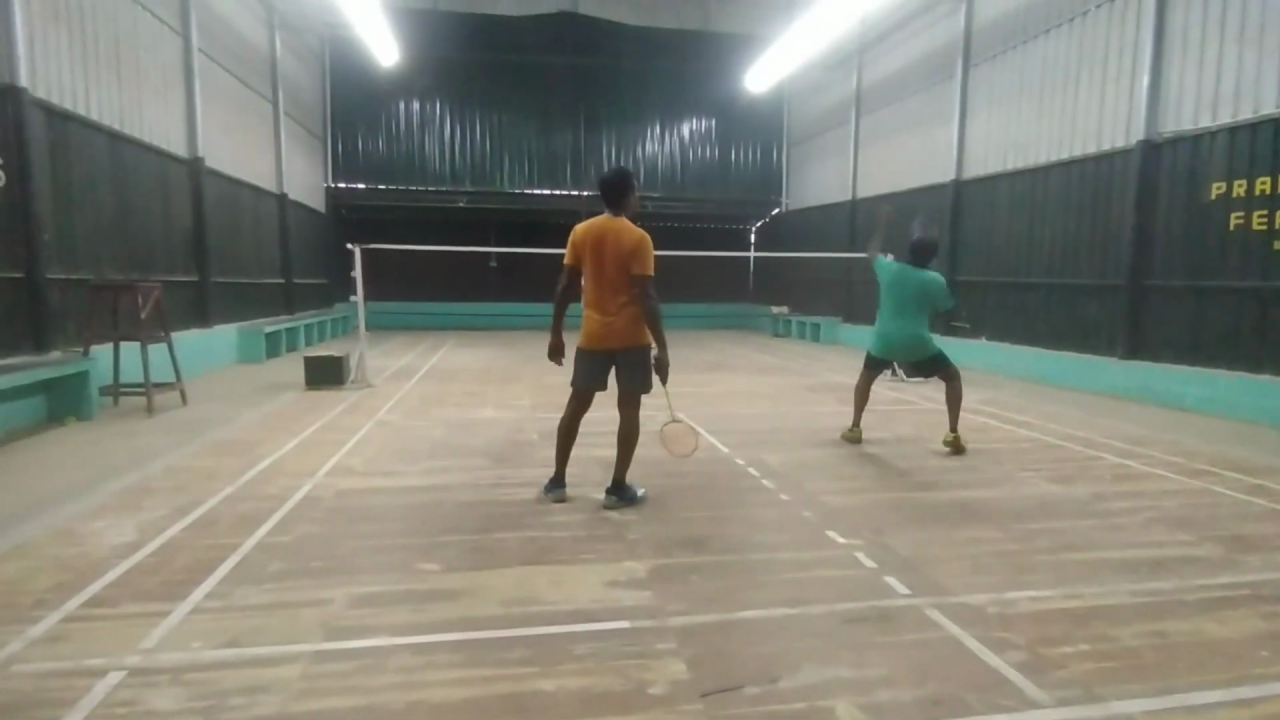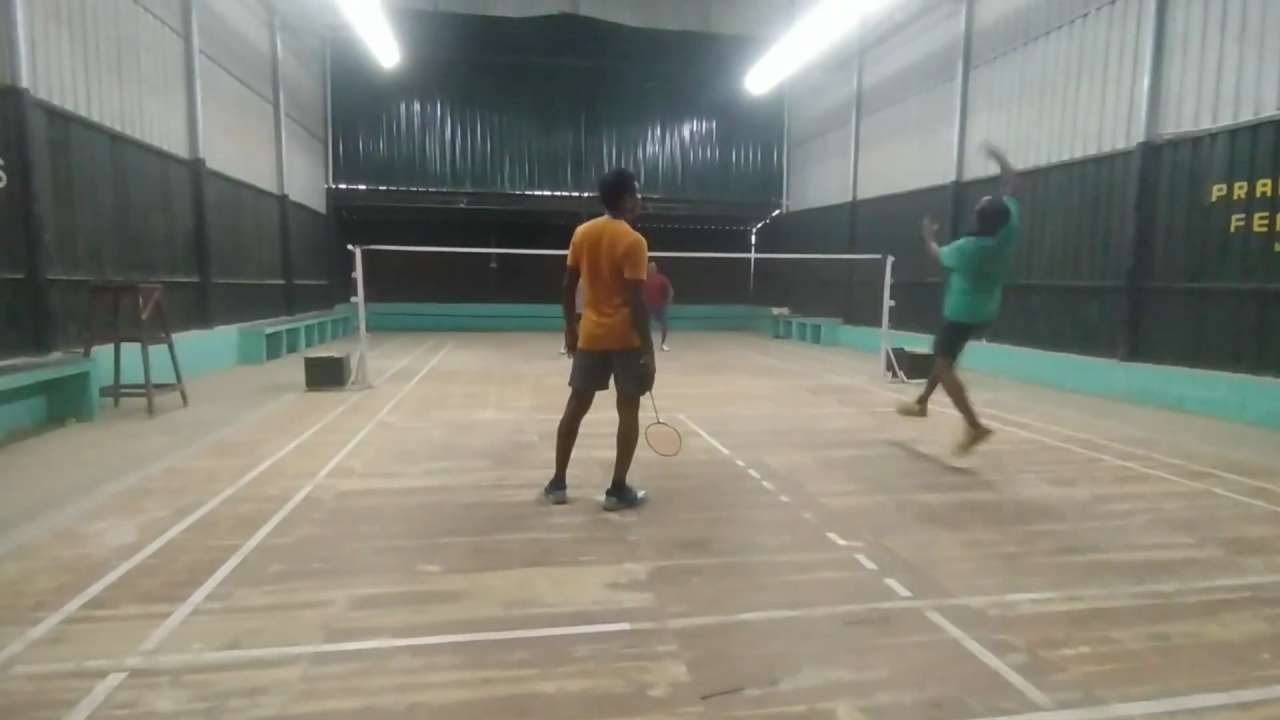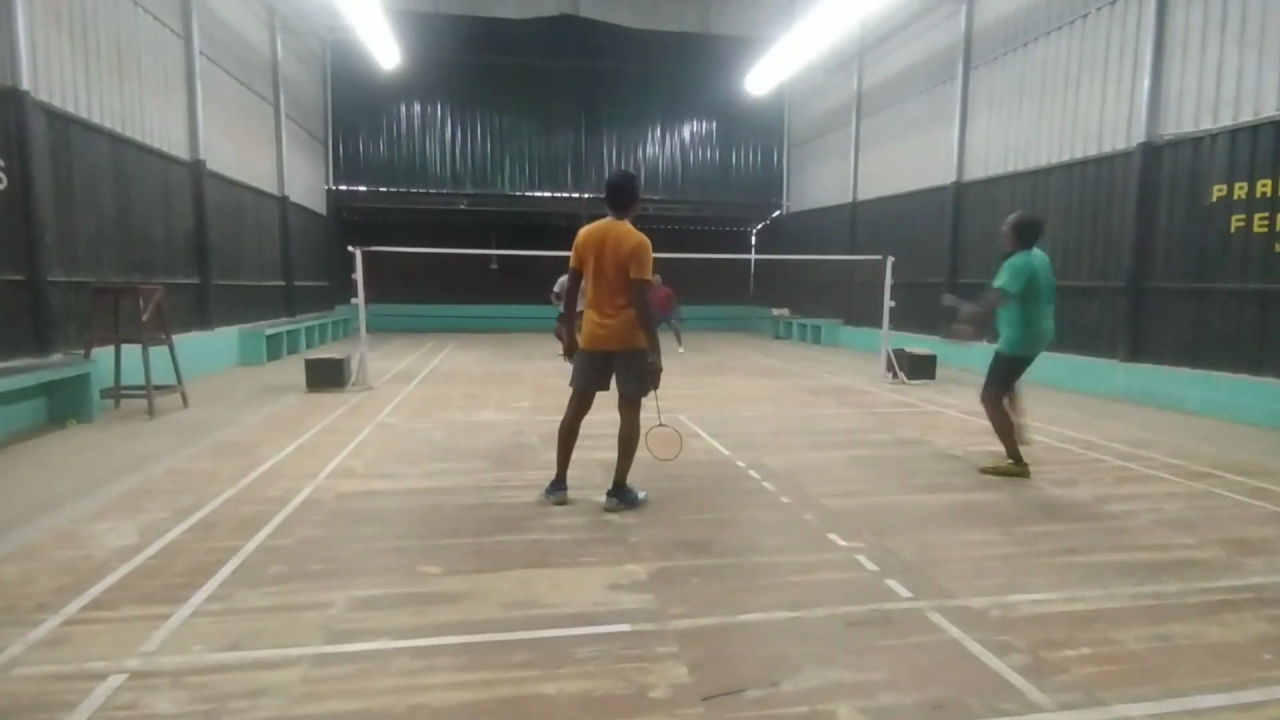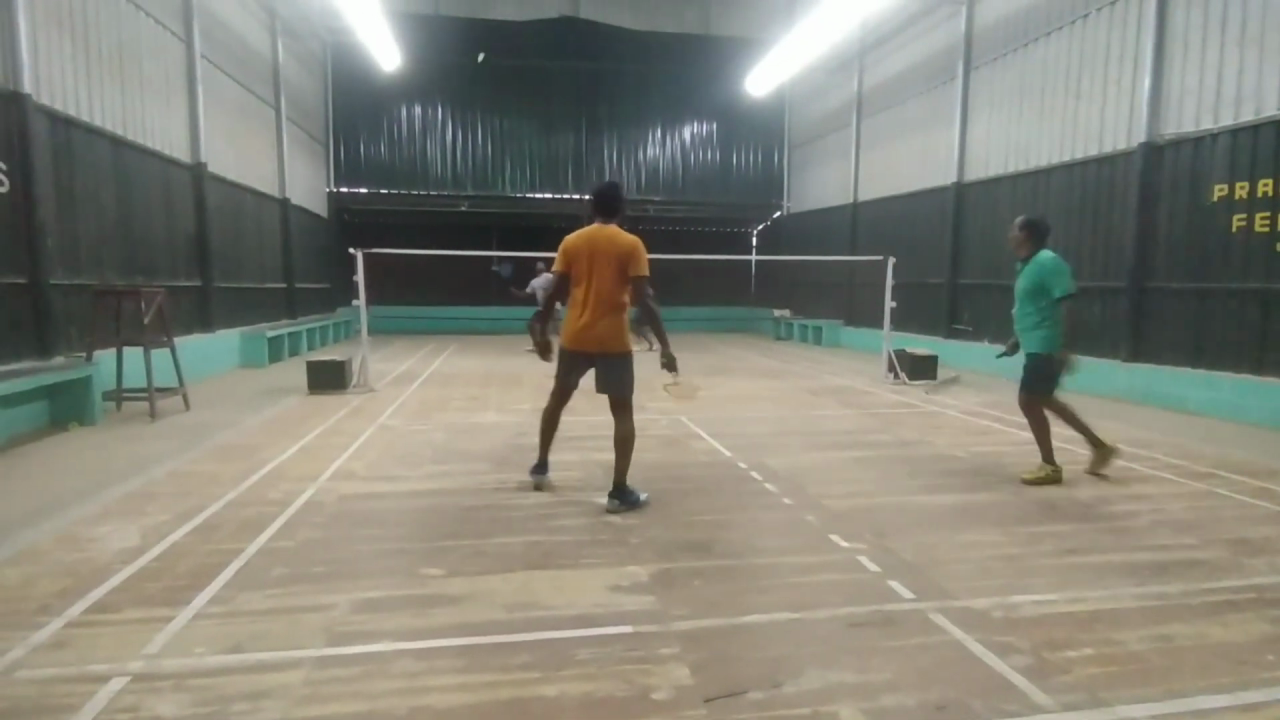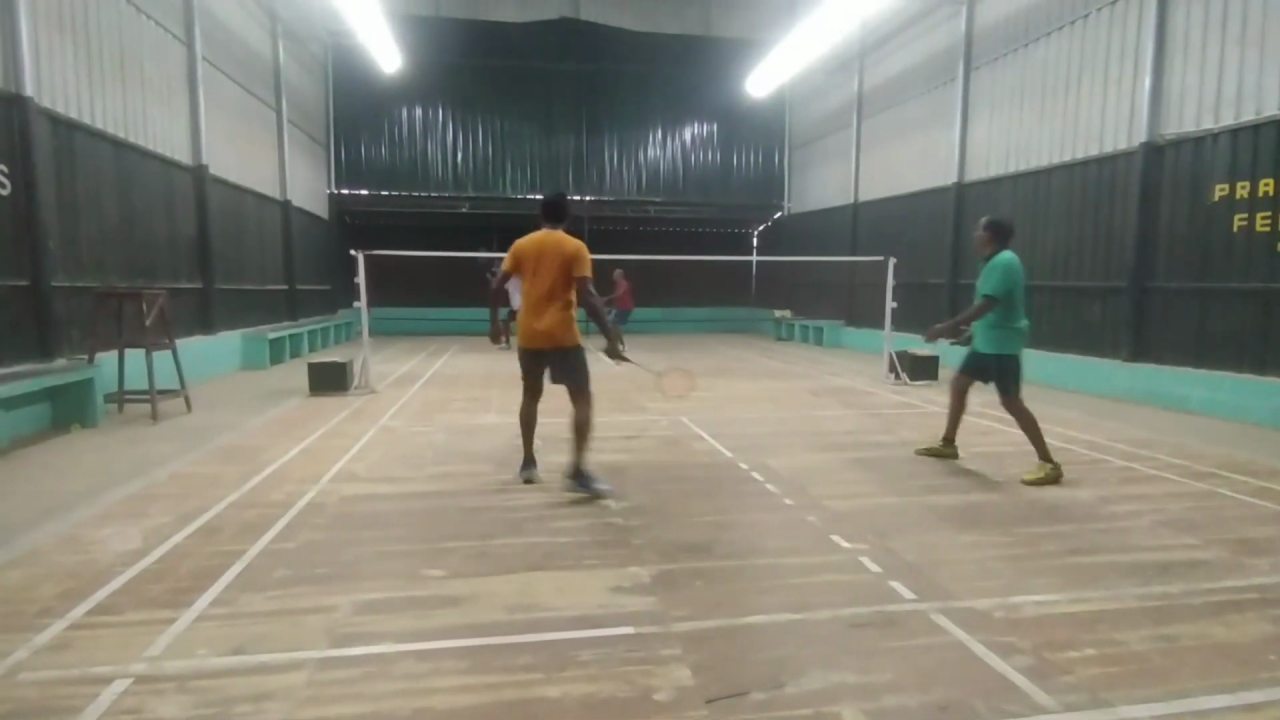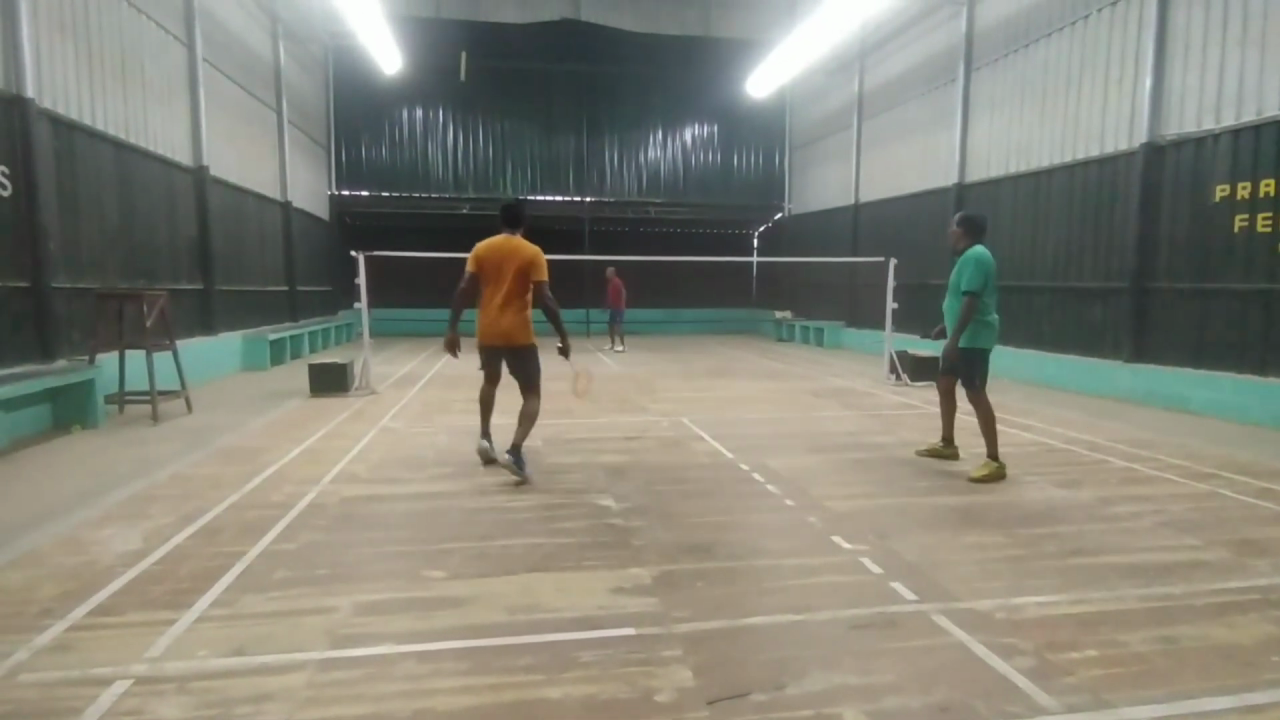
dt=0.4s
person 1, frame 1
left shoulder: (580, 232)
right shoulder: (638, 239)
left elbow: (564, 288)
right elbow: (645, 298)
left wrist: (556, 334)
right wrist: (661, 347)
left hip: (592, 336)
right hip: (631, 337)
left knee: (576, 406)
right knee: (629, 410)
left ankle: (557, 481)
right ankle: (618, 488)
person 1, frame 2
left shoulder: (581, 233)
right shoulder: (633, 241)
left elbow: (568, 287)
right elbow: (635, 302)
left wrist: (570, 328)
right wrist: (648, 352)
left hip: (591, 336)
right hip: (626, 338)
left knee: (576, 407)
right knee: (628, 411)
left ankle: (558, 483)
right ankle: (617, 490)
person 1, frame 3
left shoulder: (584, 235)
right shoulder: (638, 242)
left elbow: (571, 289)
right elbow: (641, 303)
left wrist: (568, 333)
right wrist: (655, 352)
left hip: (592, 337)
right hip: (630, 340)
left knee: (576, 408)
right knee: (629, 412)
left ankle: (559, 484)
right ankle: (618, 491)
person 1, frame 4
left shoulder: (571, 241)
right shoulder: (631, 245)
left elbow: (553, 292)
right elbow: (644, 298)
left wrist: (541, 333)
right wrist: (664, 345)
left hip: (574, 338)
right hip: (613, 340)
left knee: (557, 400)
right knee: (622, 412)
left ankle: (541, 466)
right ankle: (619, 491)
person 1, frame 5
left shoulder: (521, 245)
right shoulder: (576, 248)
left elbow: (497, 286)
right elbow: (588, 296)
left wrist: (494, 321)
right wrist: (611, 338)
left hip: (528, 335)
right hip: (562, 336)
left knee: (530, 396)
right knee: (582, 400)
left ankle: (528, 464)
right ankle: (578, 472)
person 1, frame 6
left shoulder: (481, 249)
right shoulder: (533, 254)
left elbow: (464, 290)
right elbow: (545, 299)
left wrist: (452, 330)
right wrist: (563, 337)
left hip: (488, 333)
right hip: (519, 334)
left knee: (490, 381)
right knee: (531, 395)
left ankle: (485, 439)
right ankle: (515, 452)
person 2, frame 1
left shoulder: (890, 269)
right shoulder: (937, 281)
left elbow: (873, 251)
right elbow: (944, 309)
left wrist: (882, 224)
left hip: (884, 342)
right hip: (918, 345)
left knee: (866, 377)
right knee: (953, 378)
left ankle: (854, 429)
right ankle: (953, 436)
person 2, frame 2
left shoulder: (966, 247)
right shoulder: (1009, 229)
left elbow: (939, 255)
right elbow: (1012, 184)
left wrist: (929, 236)
right wrist: (1000, 158)
left hip: (962, 315)
right hip: (985, 310)
left knee: (943, 366)
right knee: (944, 361)
left ankle: (975, 427)
right ankle: (921, 403)
person 2, frame 3
left shoulder: (1018, 263)
right shoulder: (1037, 257)
left elbow: (1000, 295)
left wrist: (974, 315)
left hip: (1019, 340)
right hip: (1032, 336)
left knee: (990, 398)
right knee: (1004, 386)
left ankle: (1016, 462)
right ankle: (1015, 432)
person 2, frame 4
left shoulder: (1048, 262)
right shoulder: (1027, 265)
left elbow: (1064, 304)
left wrist: (1064, 348)
right wrist: (1017, 339)
left hip: (1046, 346)
right hip: (1035, 344)
left knee: (1028, 400)
right knee: (1044, 400)
left ankle: (1050, 465)
right ankle: (1099, 447)
person 2, frame 5
left shoulder: (1003, 263)
right shoulder: (994, 262)
left elbow: (986, 304)
left wrist: (948, 327)
right wrist: (977, 331)
left hip: (1003, 344)
right hip: (986, 341)
left knee: (1011, 402)
right knee: (958, 385)
left ankle: (1048, 464)
right ankle: (948, 444)
person 2, frame 6
left shoulder: (975, 257)
right shoulder: (969, 256)
left elbow: (971, 302)
left wrist: (954, 338)
right wrist: (946, 327)
left hip: (973, 338)
right hip: (961, 338)
left knee: (976, 395)
right knee: (944, 385)
left ankle: (994, 461)
right ankle: (947, 444)
